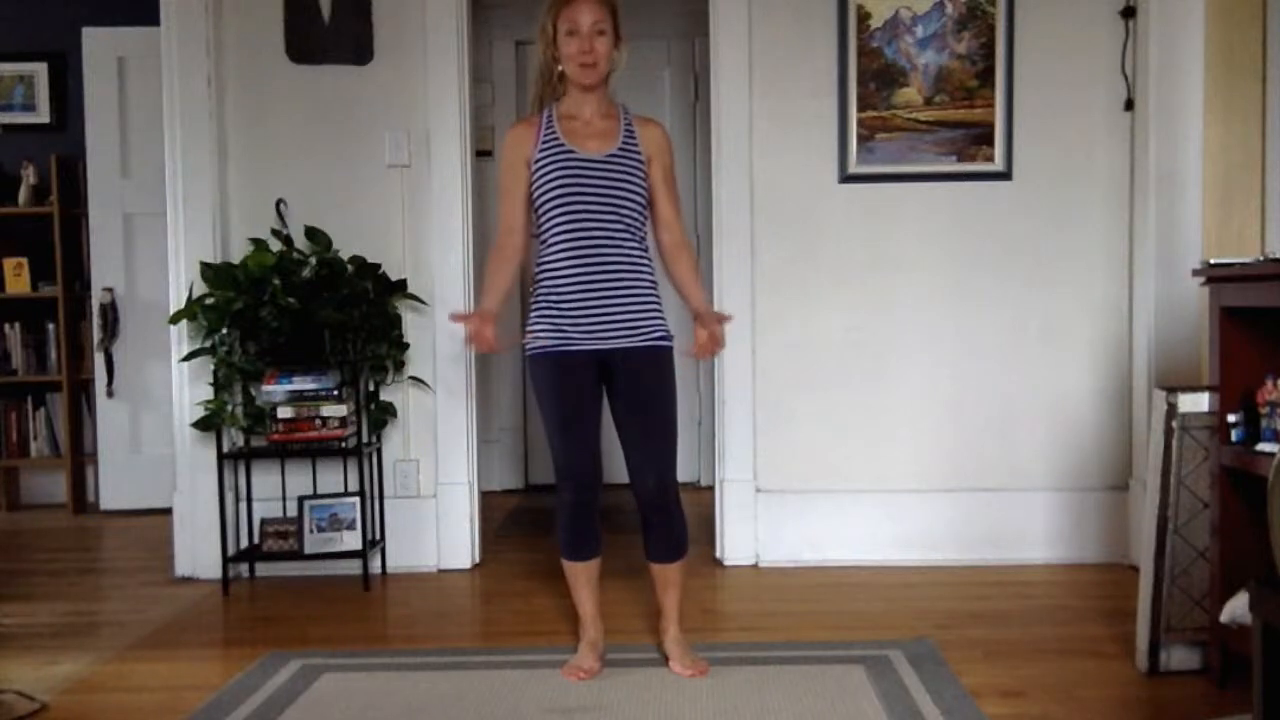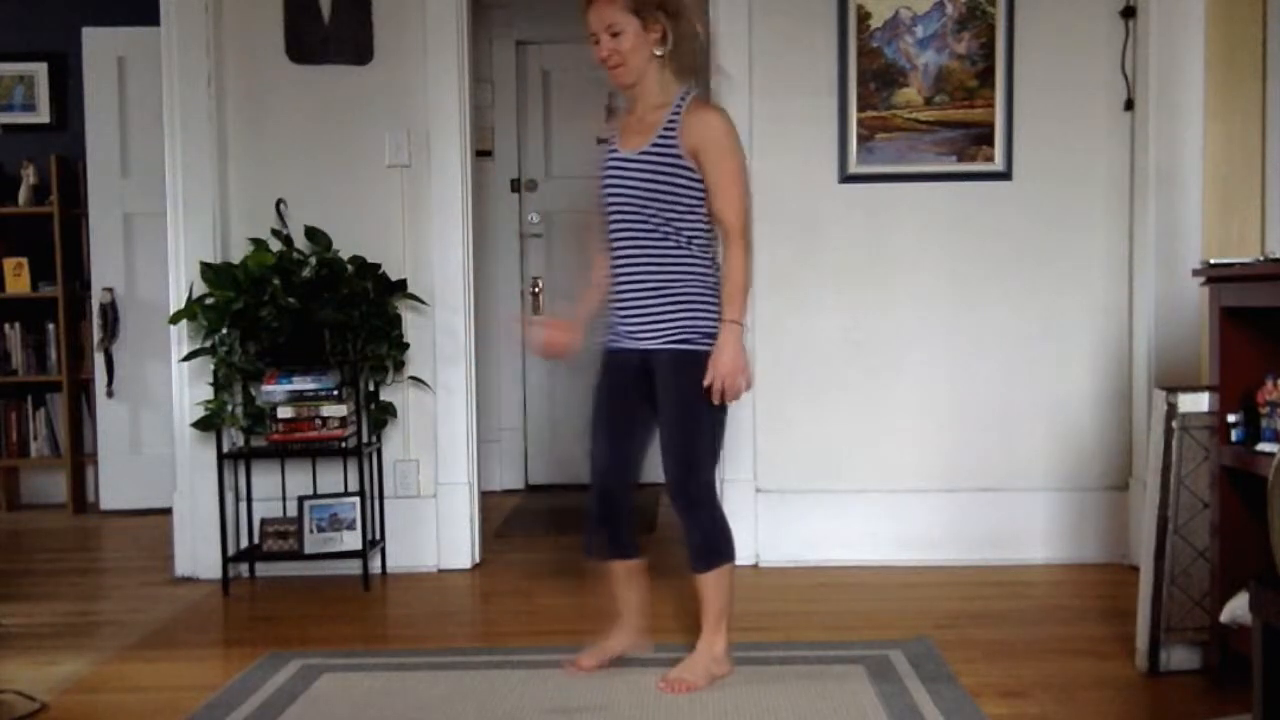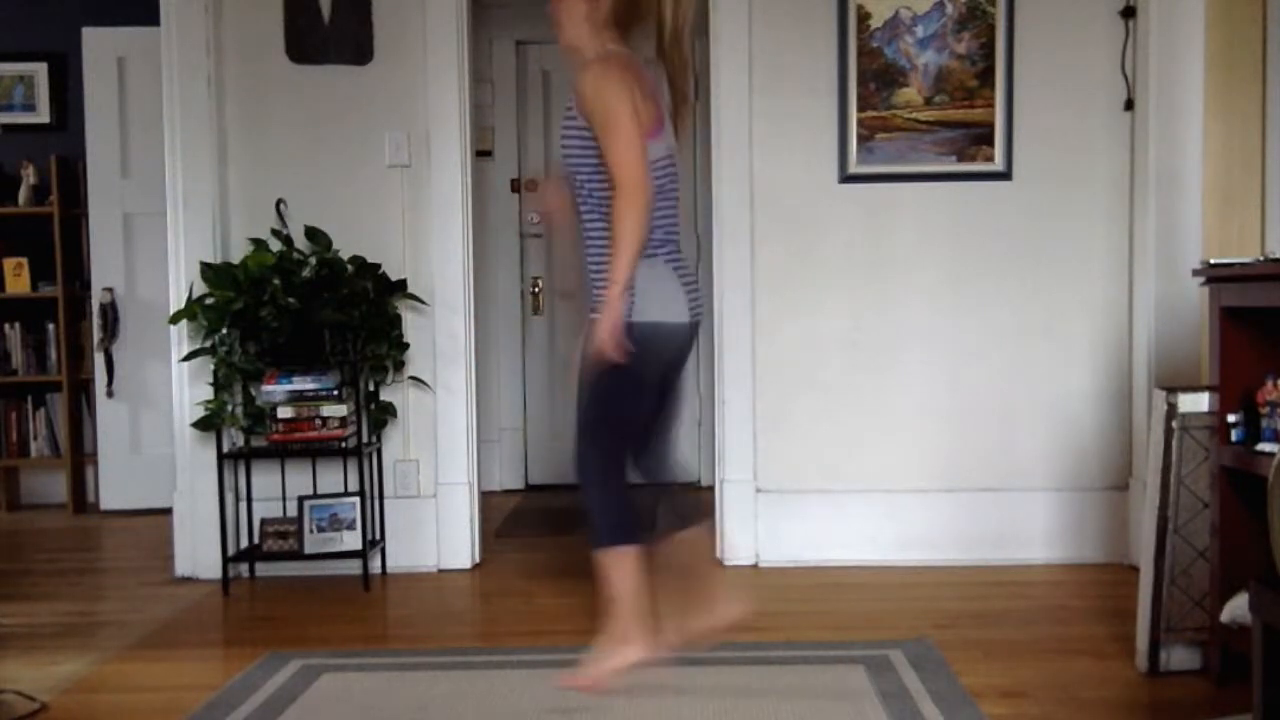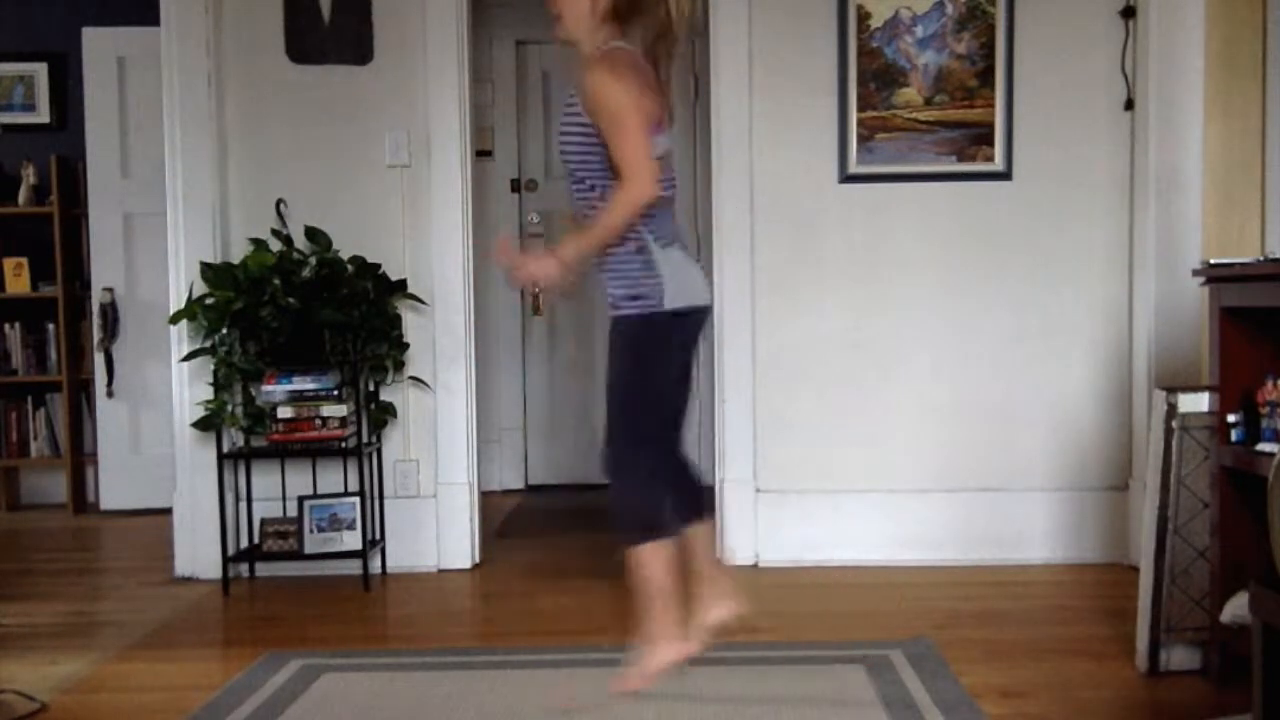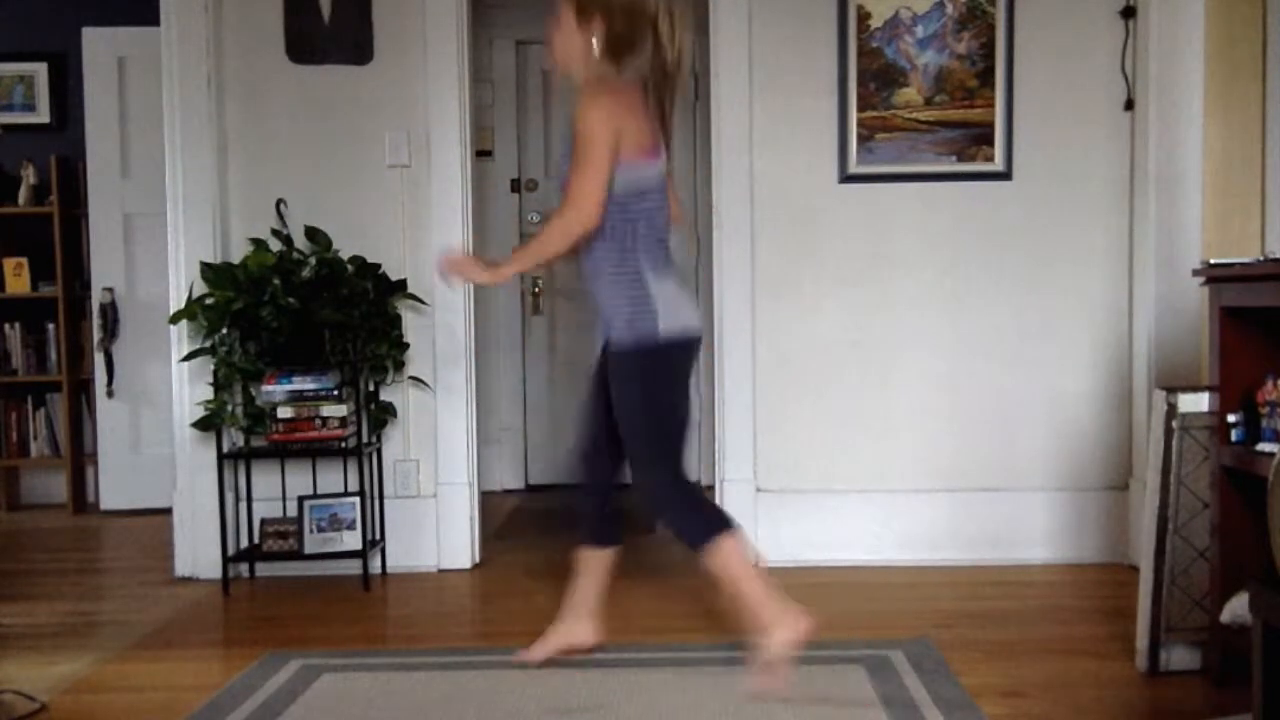
dt=1s
person 1, frame 1
left shoulder: (648, 135)
right shoulder: (526, 137)
left elbow: (671, 236)
right elbow: (511, 238)
left wrist: (703, 311)
right wrist: (487, 309)
left hip: (640, 334)
right hip: (560, 338)
left knee: (656, 483)
right knee: (576, 484)
left ankle: (672, 630)
right ankle: (590, 634)
person 1, frame 2
left shoulder: (703, 121)
right shoulder: (619, 128)
left elbow: (734, 234)
left wrist: (731, 331)
right wrist: (577, 317)
left hip: (688, 337)
right hip: (627, 339)
left knee: (689, 486)
right knee: (607, 480)
left ankle: (714, 645)
right ankle: (628, 624)
person 1, frame 3
left shoulder: (601, 75)
right shoulder: (634, 76)
left elbow: (632, 193)
left wrist: (612, 300)
right wrist: (572, 199)
left hip: (640, 305)
right hip: (664, 304)
left knee: (599, 464)
right knee: (648, 456)
left ankle: (627, 632)
right ankle: (710, 597)
person 1, frame 4
left shoulder: (608, 72)
right shoulder: (625, 69)
left elbow: (640, 186)
left wrist: (561, 256)
right wrist: (560, 255)
left hip: (653, 298)
right hip: (664, 296)
left knee: (634, 460)
right knee: (658, 455)
left ankle: (664, 632)
right ankle: (712, 593)
person 1, frame 5
left shoulder: (602, 102)
right shoulder: (633, 100)
left elbow: (581, 213)
right elbow: (667, 212)
left wrist: (498, 270)
right wrist: (615, 252)
left hip: (648, 331)
right hip: (639, 327)
left knee: (661, 483)
right knee: (598, 471)
left ankle: (773, 615)
right ankle: (581, 617)
